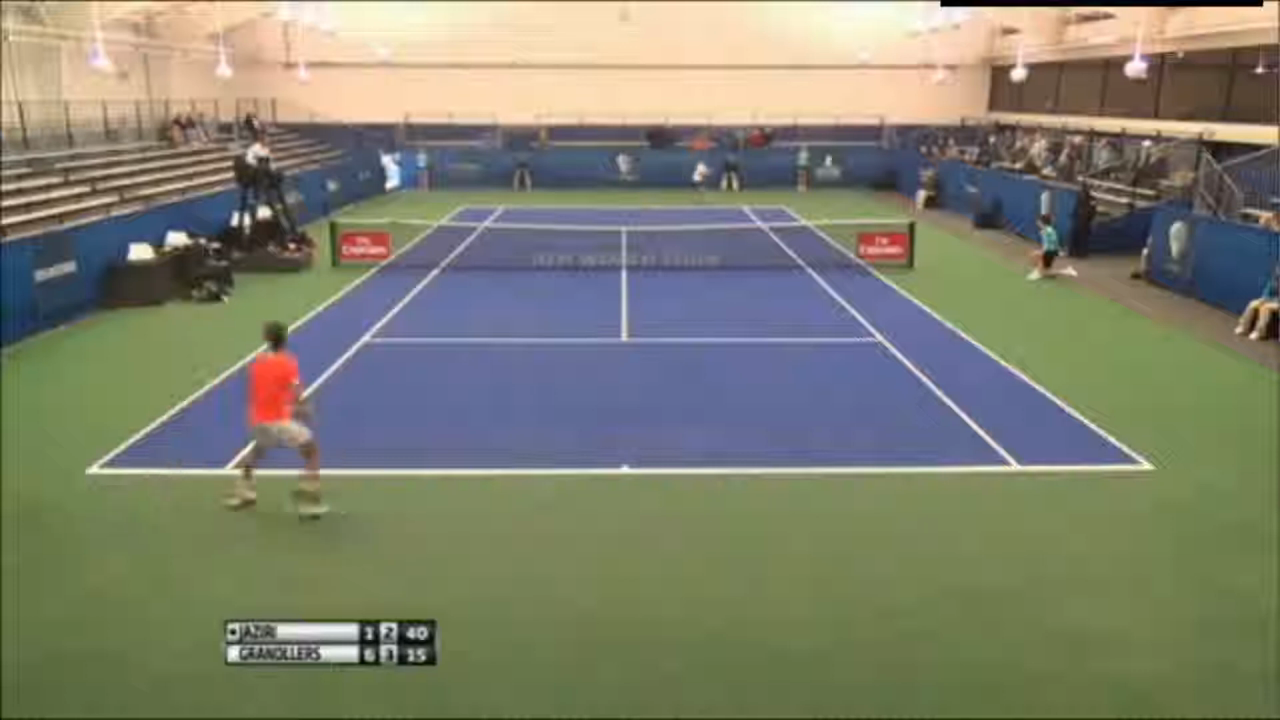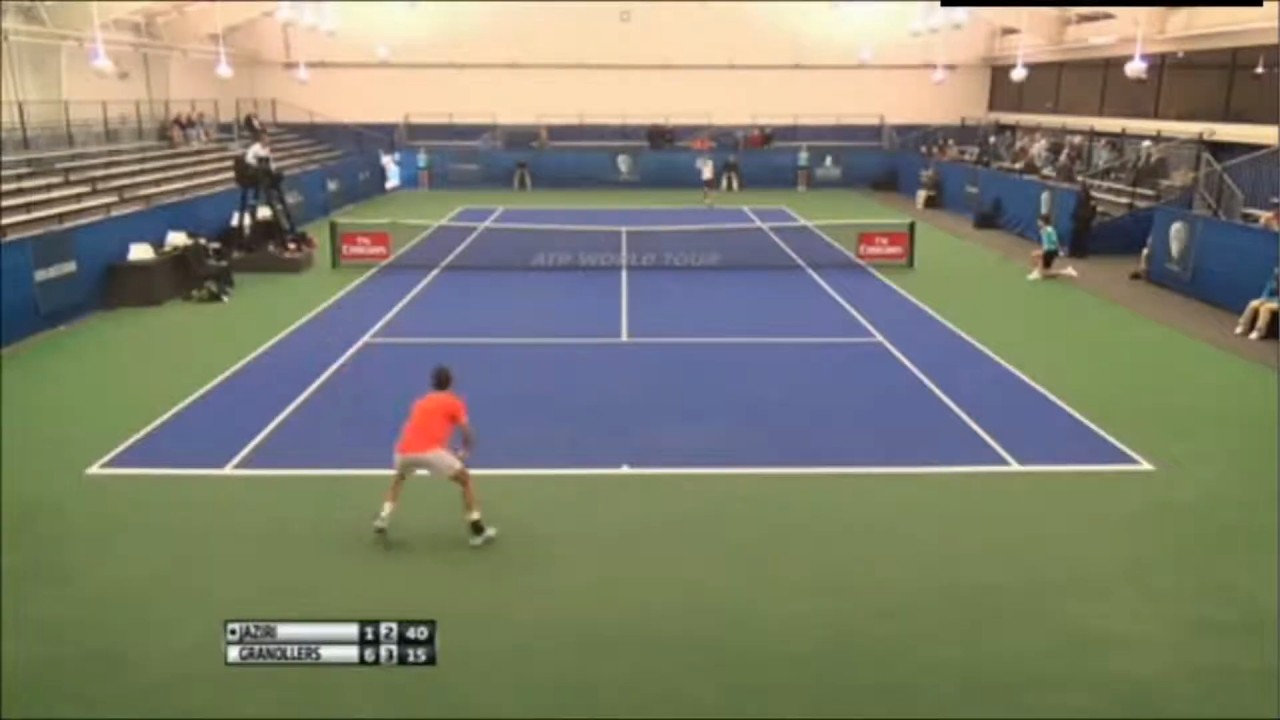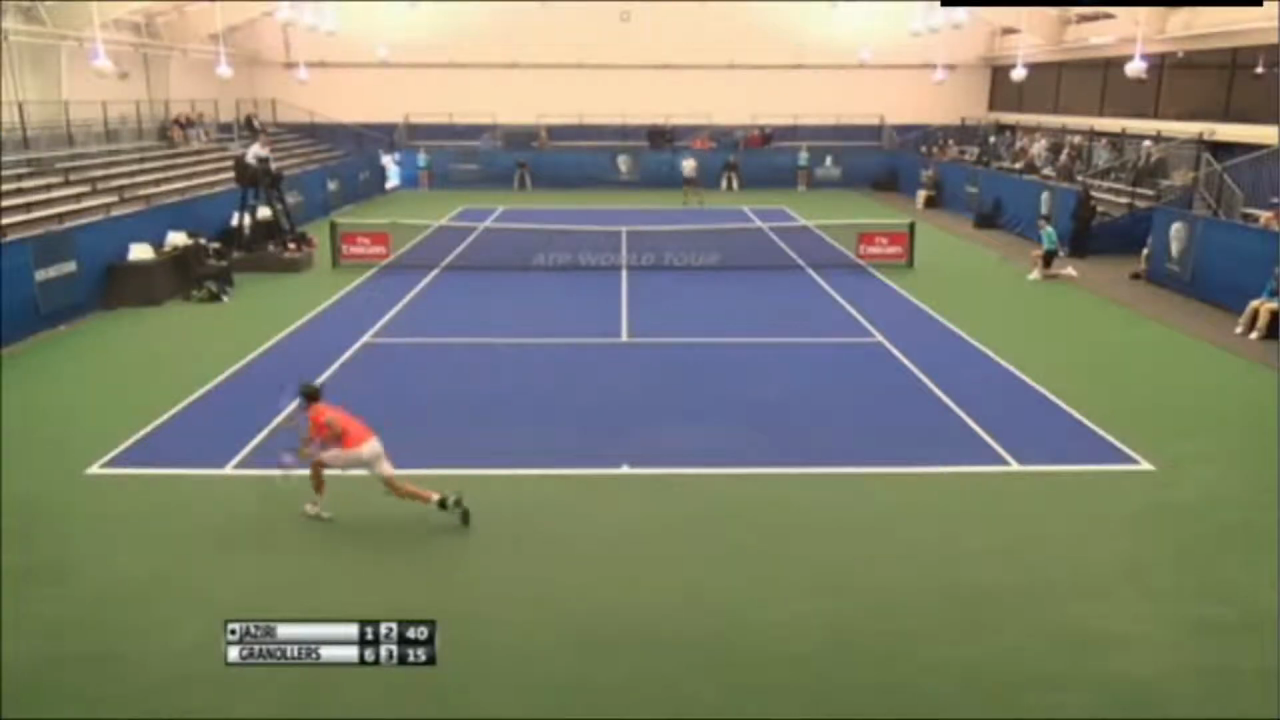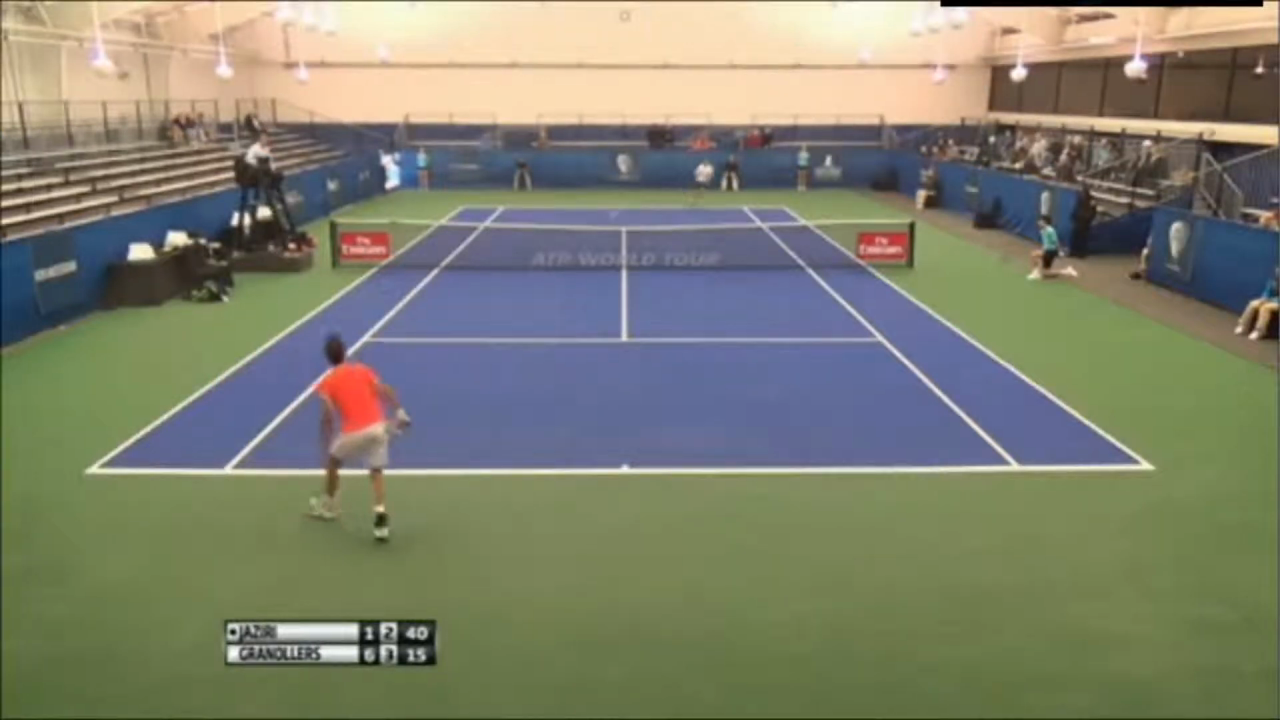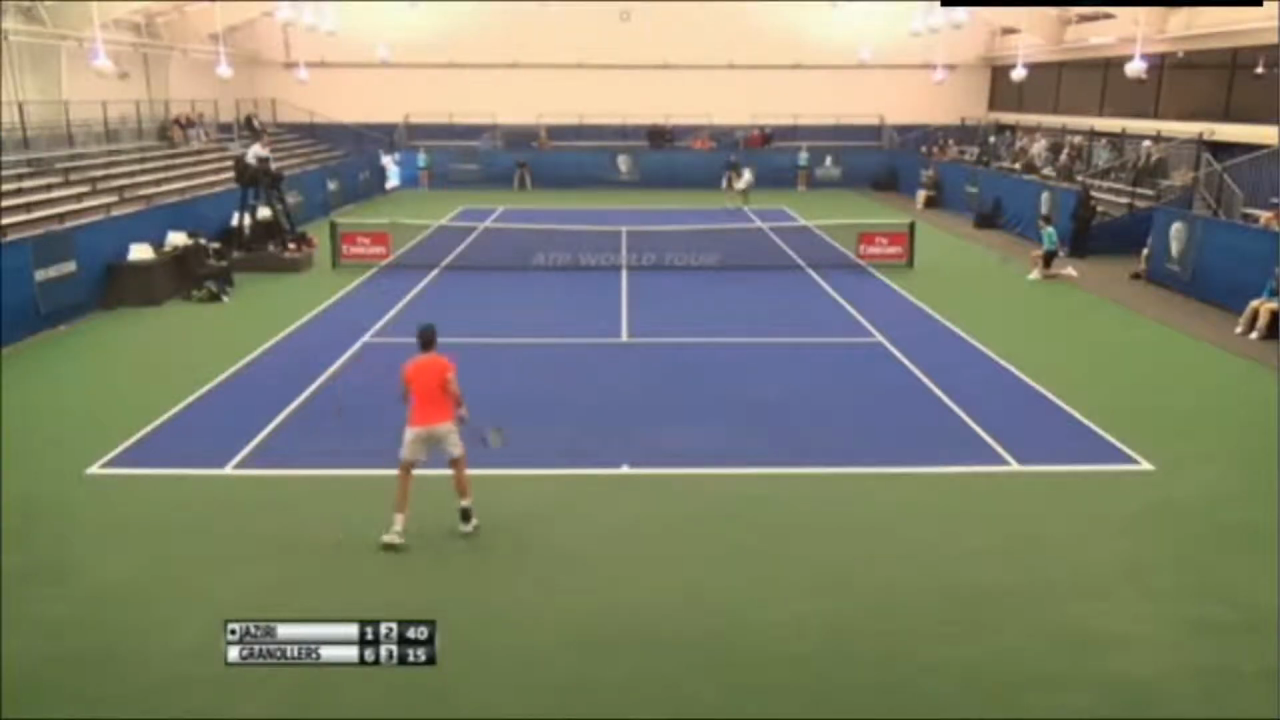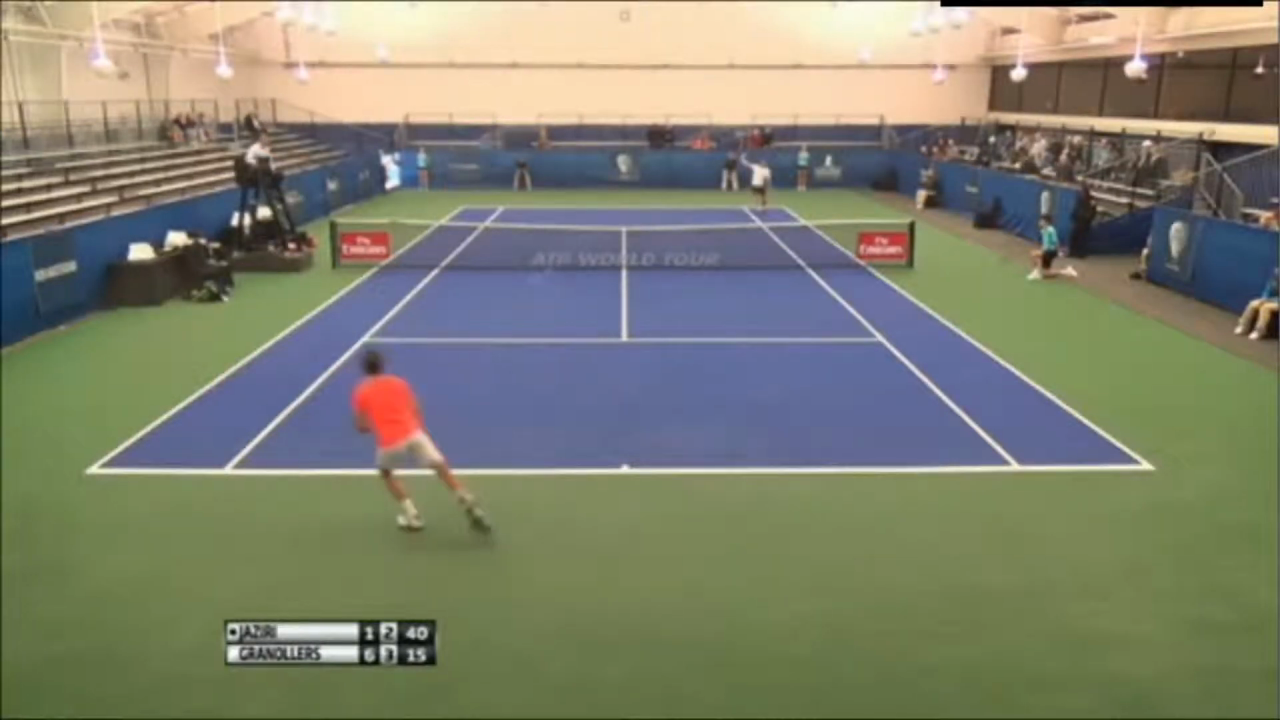
dt=0.7s
person 1, frame 1
left shoulder: (258, 362)
right shoulder: (289, 363)
left elbow: (253, 391)
right elbow: (296, 397)
right wrist: (303, 409)
left hip: (258, 419)
right hip: (279, 421)
left knee: (258, 451)
right knee: (311, 450)
left ankle: (241, 494)
right ankle: (308, 500)
person 1, frame 2
left shoulder: (420, 402)
right shoulder: (454, 403)
right elbow: (467, 433)
right wrist: (464, 452)
left hip: (403, 450)
right hip: (430, 451)
left knee: (399, 477)
right knee: (465, 480)
left ankle: (385, 516)
right ankle: (477, 530)
person 1, frame 3
left shoulder: (315, 413)
right shoulder: (323, 410)
left elbow: (338, 429)
left wrist: (318, 444)
left hip: (356, 450)
right hip: (373, 444)
left knee: (316, 463)
right knee: (397, 487)
left ankle: (317, 506)
right ankle: (448, 502)
person 1, frame 4
left shoulder: (327, 382)
right shoulder: (362, 370)
left elbow: (328, 416)
right elbow: (386, 392)
left wrist: (325, 441)
right wrist: (400, 412)
left hip: (353, 432)
right hip: (377, 427)
left knee: (333, 464)
right knee: (377, 474)
left ankle: (325, 506)
right ankle: (380, 522)
person 1, frame 5
left shoulder: (409, 367)
right shoulder: (445, 364)
right elbow: (455, 393)
right wrist: (462, 410)
left hip: (417, 427)
right hip: (443, 424)
left knee: (404, 474)
right knee: (458, 465)
left ankle: (397, 531)
right ankle: (466, 519)
person 1, frame 6
left shoulder: (360, 392)
right shoulder: (399, 383)
left elbow: (361, 426)
right elbow: (415, 410)
left hip: (388, 443)
right hip: (413, 434)
left knee: (385, 472)
right knee: (444, 472)
left ankle: (411, 516)
right ankle: (470, 509)
